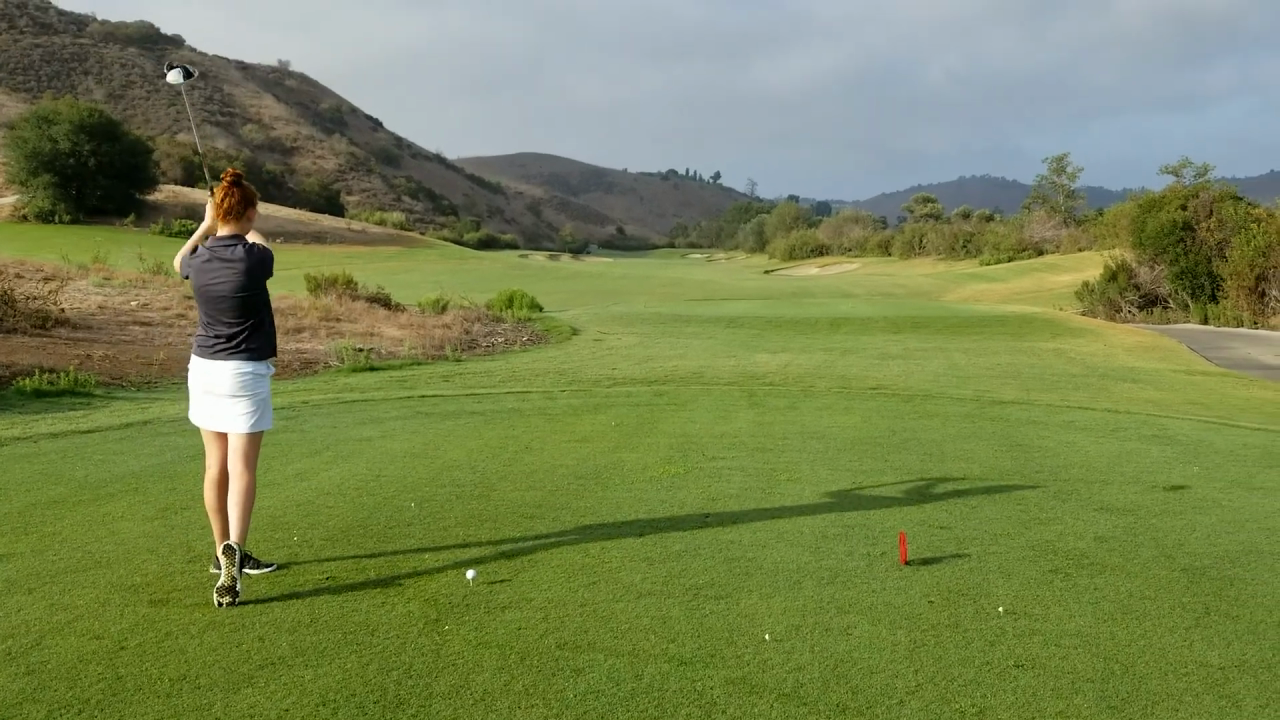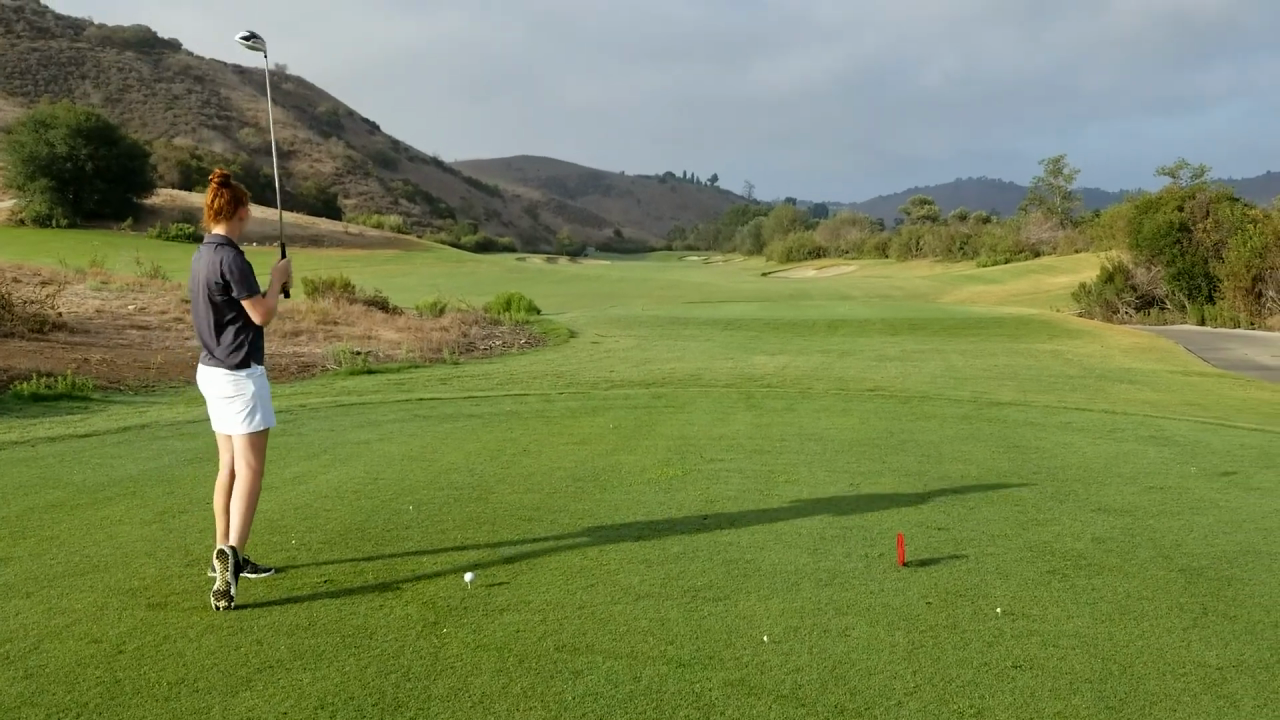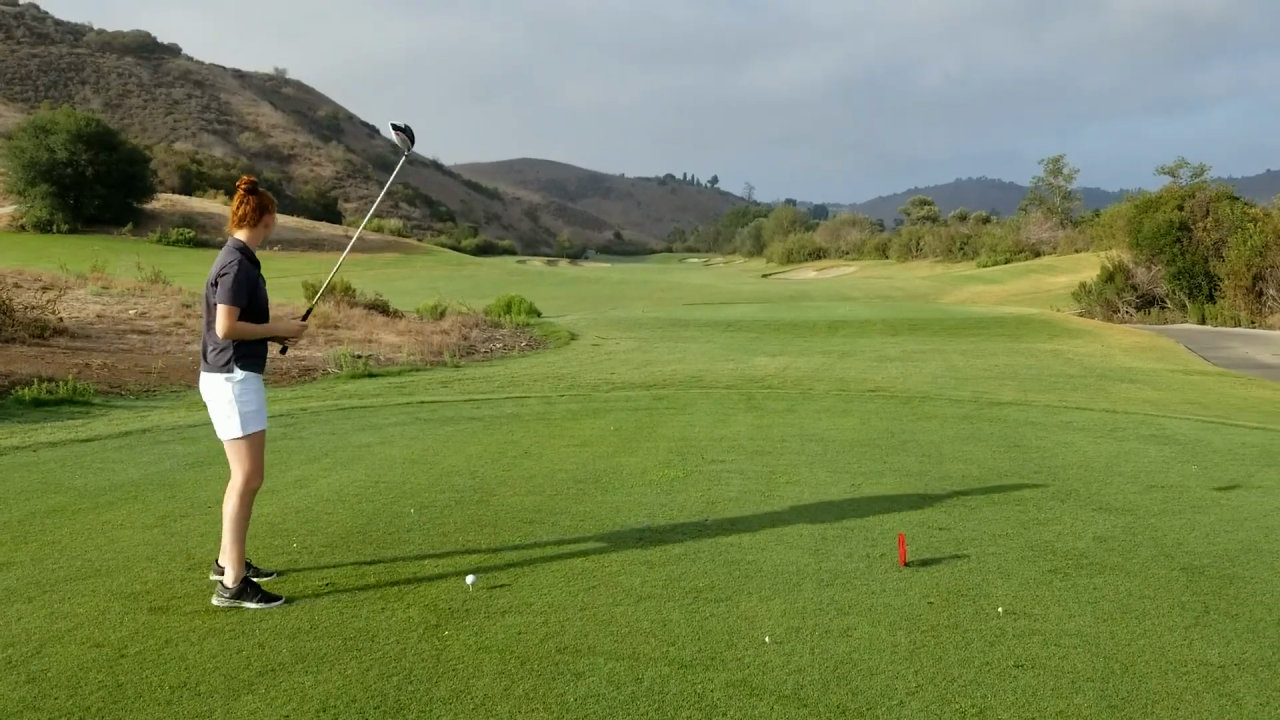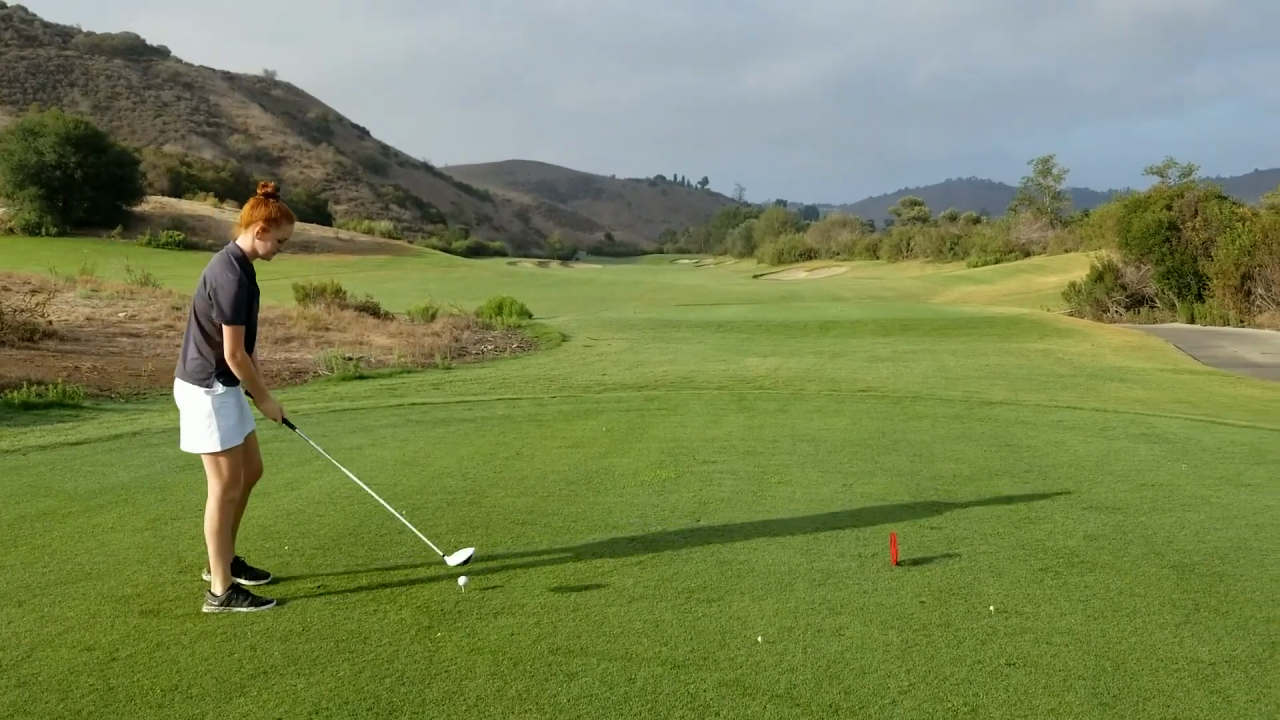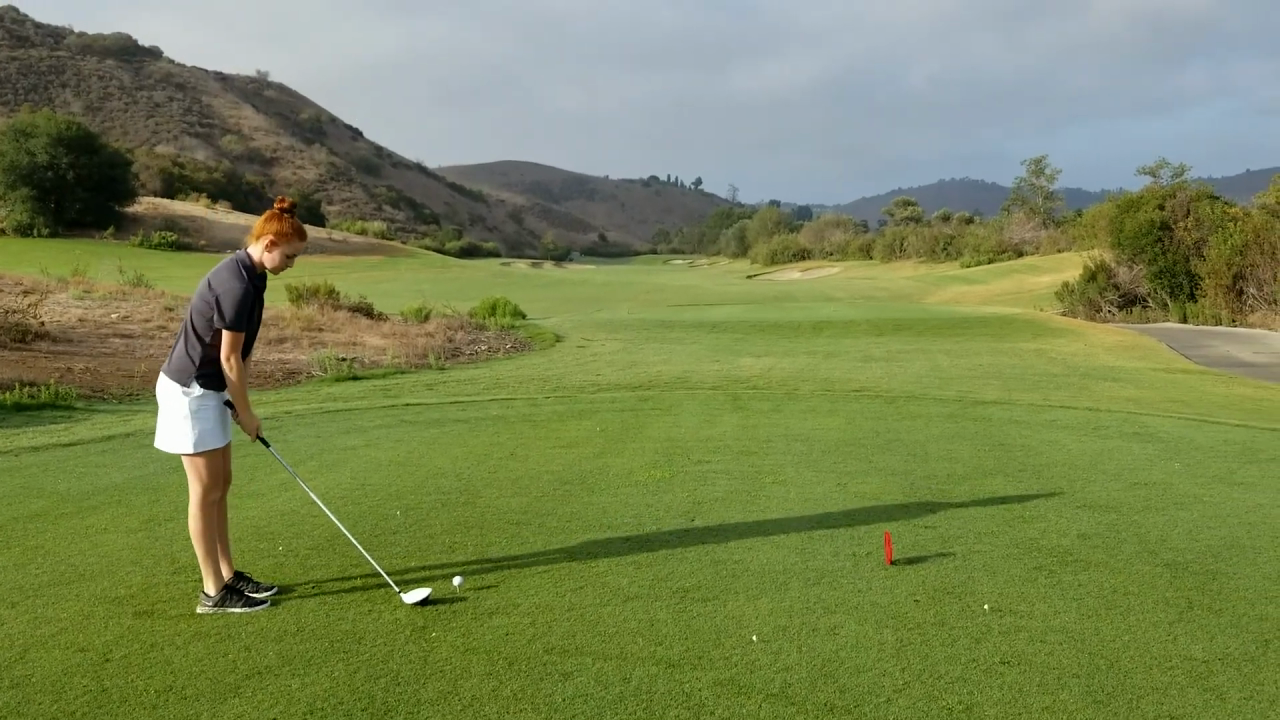
dt=0.5s
person 1, frame 1
left shoulder: (197, 259)
right shoulder: (256, 258)
left wrist: (208, 221)
right wrist: (229, 222)
left hip: (205, 368)
right hip: (246, 373)
left knee: (216, 466)
right knee: (241, 468)
left ankle: (225, 552)
right ankle: (233, 549)
person 1, frame 2
left shoulder: (205, 254)
right shoulder: (230, 258)
right elbow: (261, 316)
left wrist: (269, 288)
right wrist: (277, 281)
left hip: (216, 370)
right hip: (238, 373)
left knee: (231, 468)
right knee: (250, 470)
left ankle: (227, 554)
right ankle: (231, 554)
person 1, frame 3
left shoulder: (238, 259)
right shoulder: (237, 264)
right elbow: (225, 328)
left wrist: (276, 331)
right wrist: (276, 328)
left hip: (237, 376)
right hip: (231, 378)
left knee: (246, 474)
right knee: (248, 476)
left ankle: (227, 559)
right ankle: (232, 582)
person 1, frame 4
left shoulder: (237, 265)
right shoulder: (232, 277)
right elbow: (232, 352)
left wrist: (258, 389)
right wrist: (263, 398)
left hip: (222, 388)
right hip: (208, 390)
left knee: (251, 472)
right knee: (225, 487)
left ankle: (225, 560)
right ankle: (222, 591)
person 1, frame 5
left shoulder: (250, 274)
right shoulder: (237, 284)
left elbow: (242, 350)
right elbow: (229, 358)
left wrist: (240, 404)
right wrist: (245, 412)
left hip: (207, 390)
right hip: (189, 390)
left knee: (221, 485)
right knee: (206, 491)
left ankle: (228, 575)
right ankle: (213, 592)
